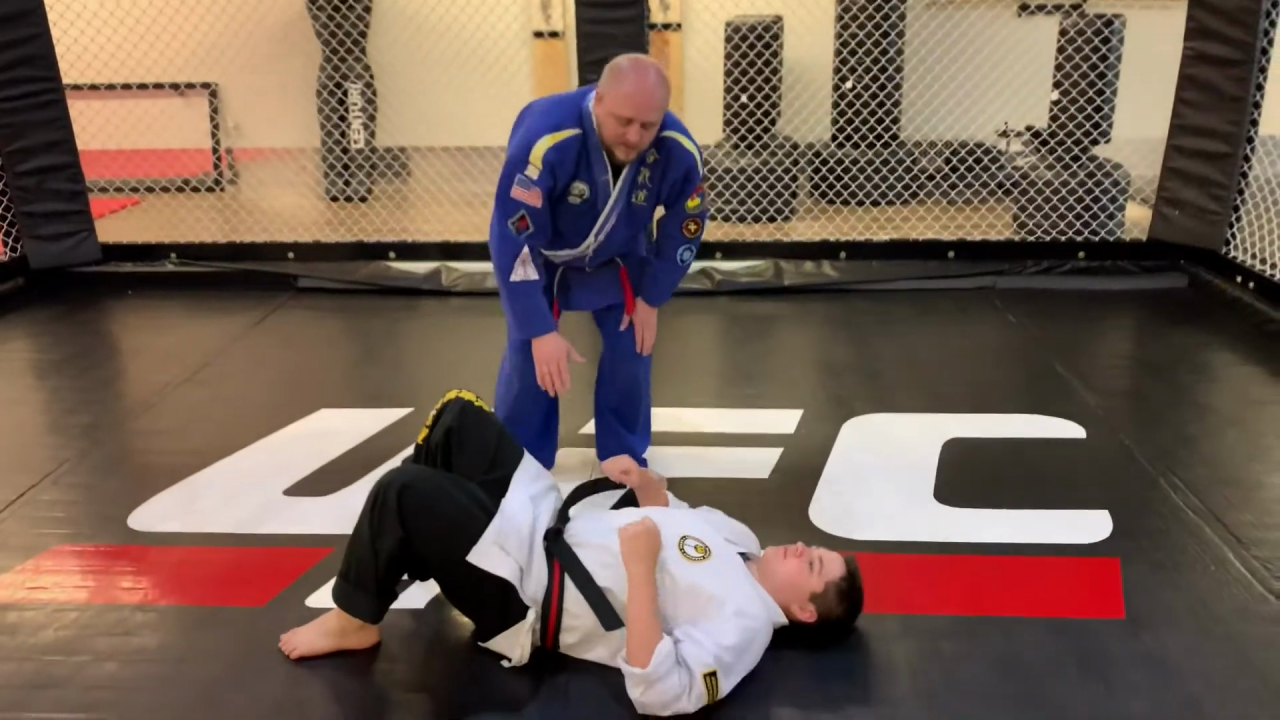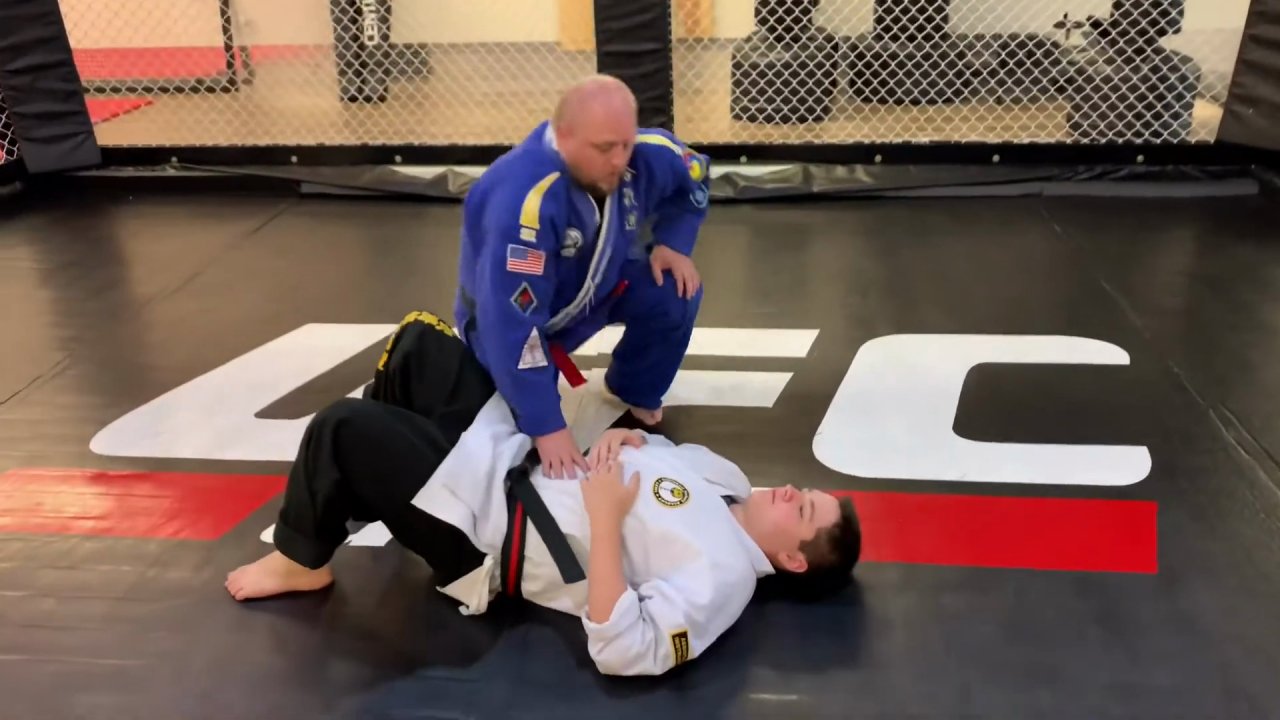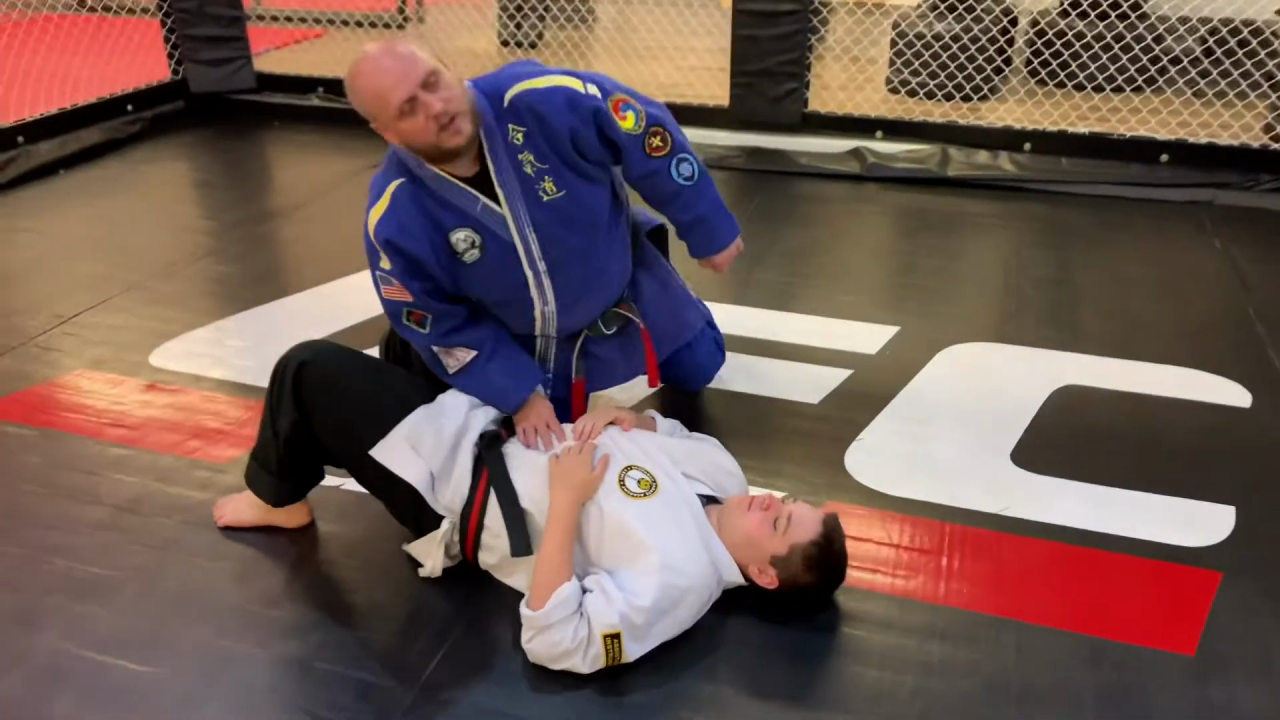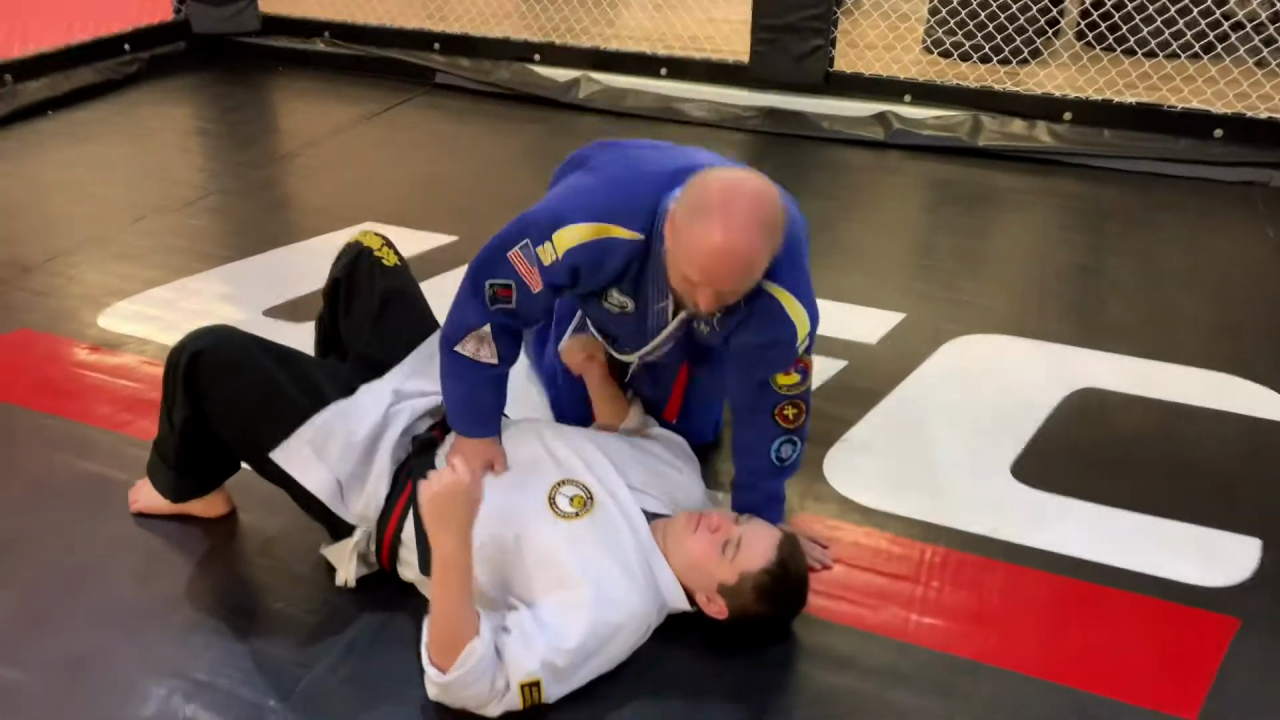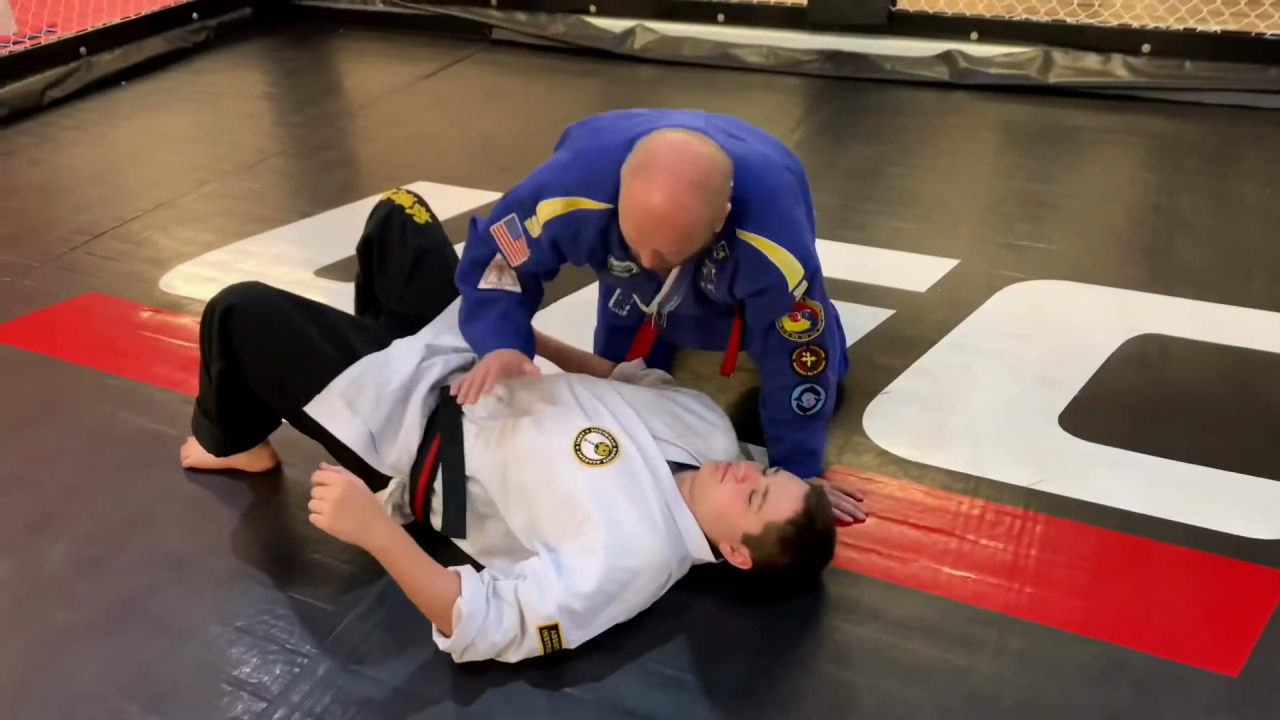
dt=1s
person 1, frame 1
left shoulder: (744, 622)
right shoulder: (741, 541)
right elbow: (675, 518)
left wrist: (641, 570)
right wrist: (642, 479)
left hip: (523, 596)
right hip: (551, 521)
left knee: (402, 492)
right knee: (459, 416)
left ankle: (354, 621)
right ankle: (400, 551)
person 1, frame 2
left shoulder: (721, 576)
right shoulder: (729, 482)
left elbow: (621, 652)
right elbow: (661, 456)
left wrist: (603, 518)
right wrist: (625, 438)
left hip: (483, 531)
right hip: (515, 455)
left knee: (340, 428)
right knee: (421, 338)
left ankle: (301, 563)
right ankle: (362, 482)
person 1, frame 3
left shoulder: (679, 577)
right shoulder: (722, 474)
left elbow: (554, 643)
right elbow: (666, 432)
left wrist: (564, 501)
right wrist: (628, 419)
left hip: (456, 489)
right hip: (502, 423)
left knee: (309, 370)
left ankle: (276, 500)
right ankle: (394, 398)
person 1, frame 4
left shoulder: (613, 608)
right shoulder: (679, 477)
right elbow: (632, 431)
left wrist: (449, 537)
right wrist: (598, 373)
left hip: (383, 490)
right hip: (444, 416)
left knee: (207, 358)
right knee: (367, 255)
left ankle: (187, 487)
right ankle: (332, 388)
person 1, frame 5
left shoulder: (634, 554)
right shoulder: (710, 428)
left elbow: (482, 627)
right elbow: (635, 382)
left wrist: (375, 531)
right wrist: (537, 341)
left hip: (417, 444)
right hip: (476, 372)
left knee: (240, 313)
right knee: (398, 212)
left ankle: (231, 442)
right ankle: (376, 350)
person 2, frame 1
left shoulder: (679, 152)
right shoulder: (546, 137)
left elbow: (683, 231)
right elbow: (512, 237)
left wrist: (651, 298)
right wrist: (540, 329)
left hip: (616, 259)
right hip: (541, 257)
left knee: (632, 349)
right knee: (528, 360)
left ankle: (624, 456)
person 2, frame 2
left shoulder: (646, 154)
right shoulder: (519, 202)
left elbow: (694, 171)
right elbow: (512, 325)
left wrist: (673, 244)
right wrist: (546, 428)
right hip: (504, 305)
left knee: (676, 293)
left ankle: (634, 388)
person 2, frame 3
left shoulder: (541, 101)
right shoulder: (395, 215)
left elbow: (650, 139)
right elbow: (442, 328)
left wrist: (710, 232)
right wrist: (520, 396)
left hip: (627, 287)
right hip: (532, 344)
left knee: (698, 368)
right knee: (547, 450)
person 2, frame 4
left shoulder: (782, 297)
right shoulder: (592, 217)
left elbow: (772, 407)
right elbow: (489, 298)
left wrist: (760, 521)
right wrist: (475, 428)
right hip: (593, 313)
left knee: (689, 443)
right knee: (575, 422)
person 2, frame 5
left shoulder: (776, 242)
right shoulder: (577, 181)
left elbow: (796, 360)
right elbow: (495, 252)
left wrist: (797, 472)
right wrist: (501, 344)
left hip: (752, 262)
left knee: (812, 374)
